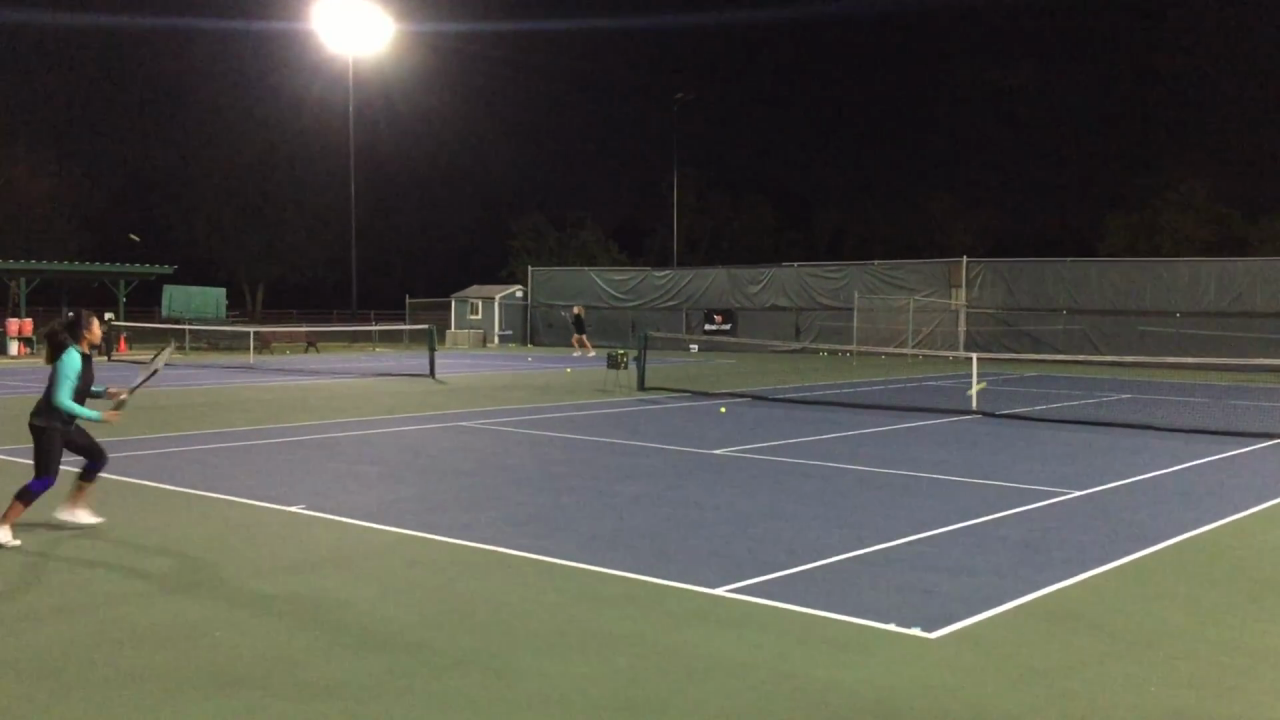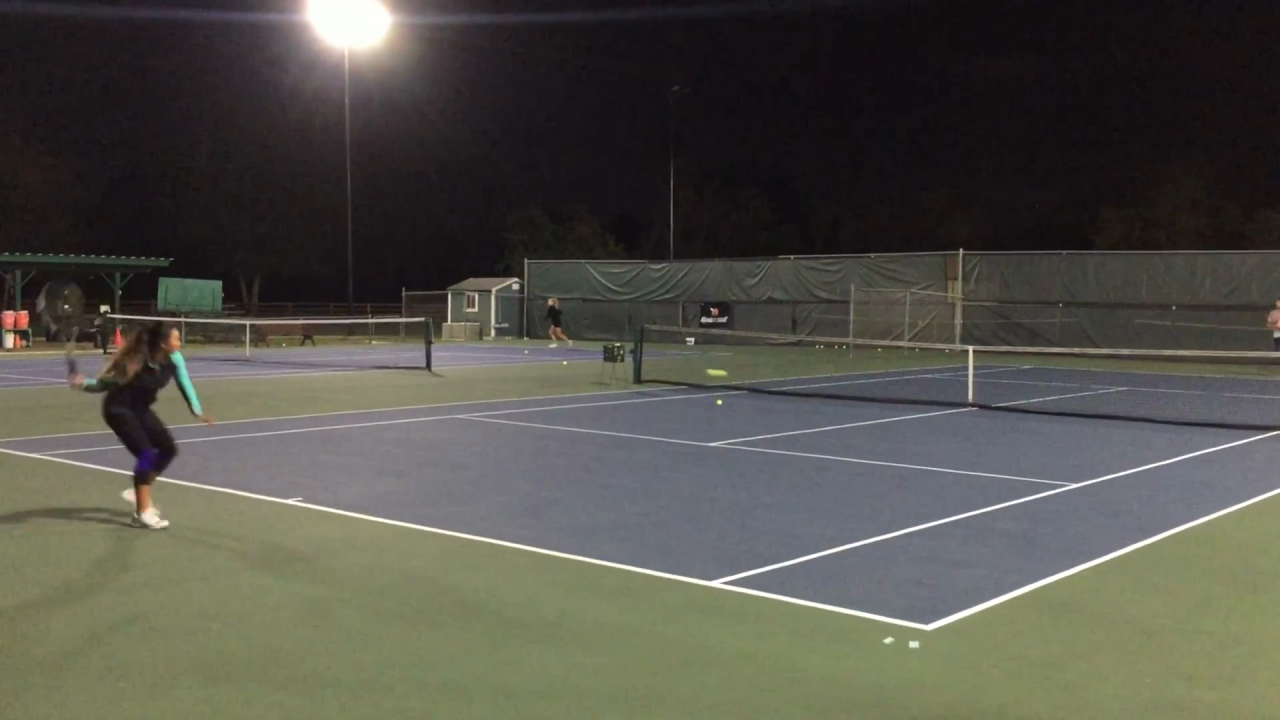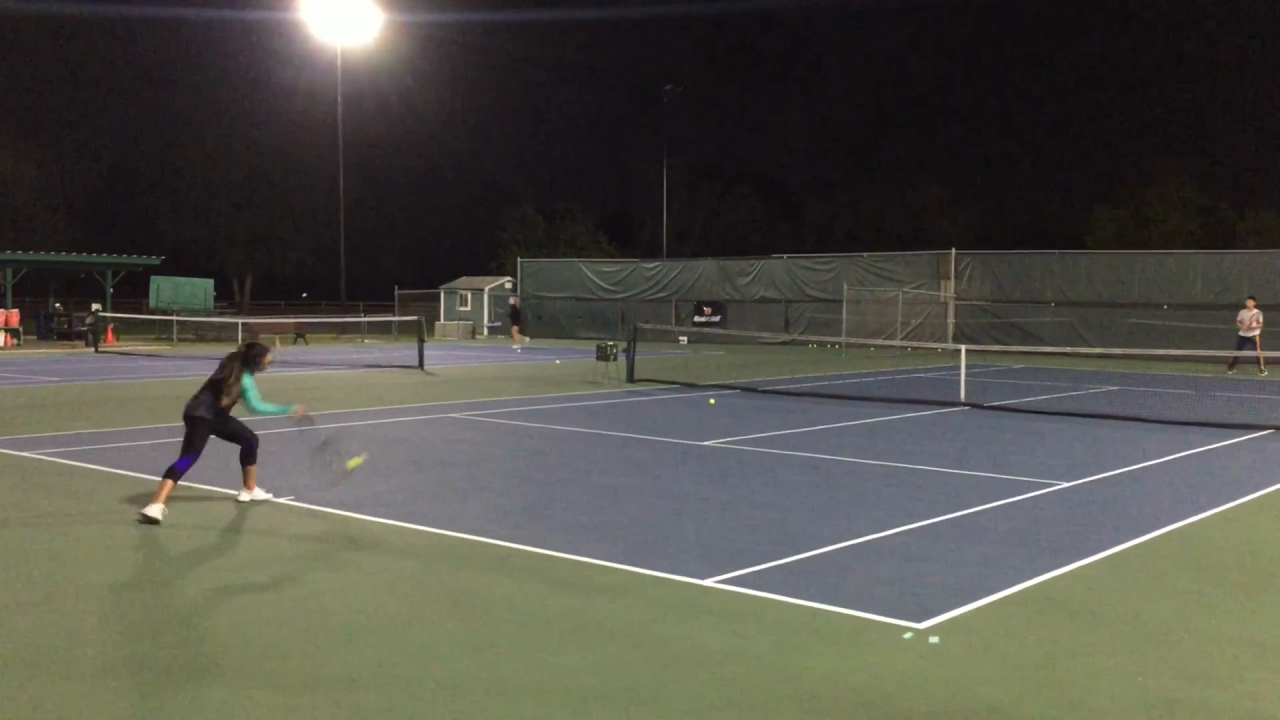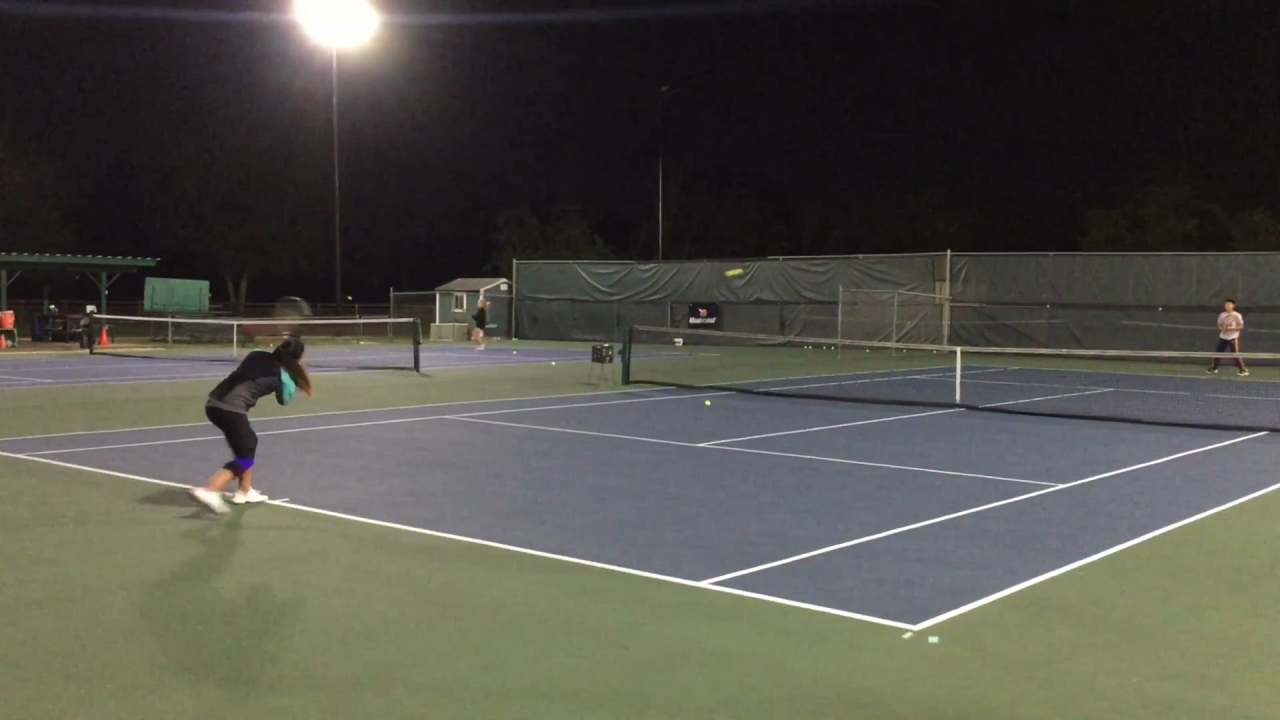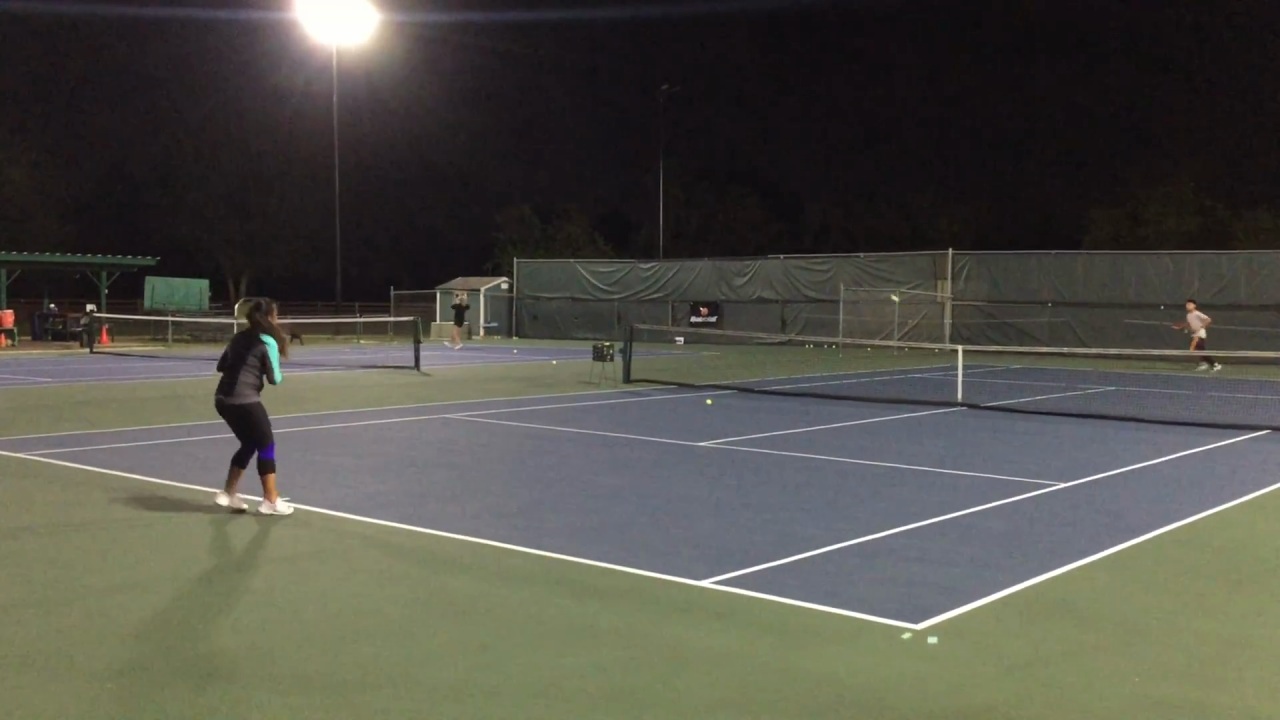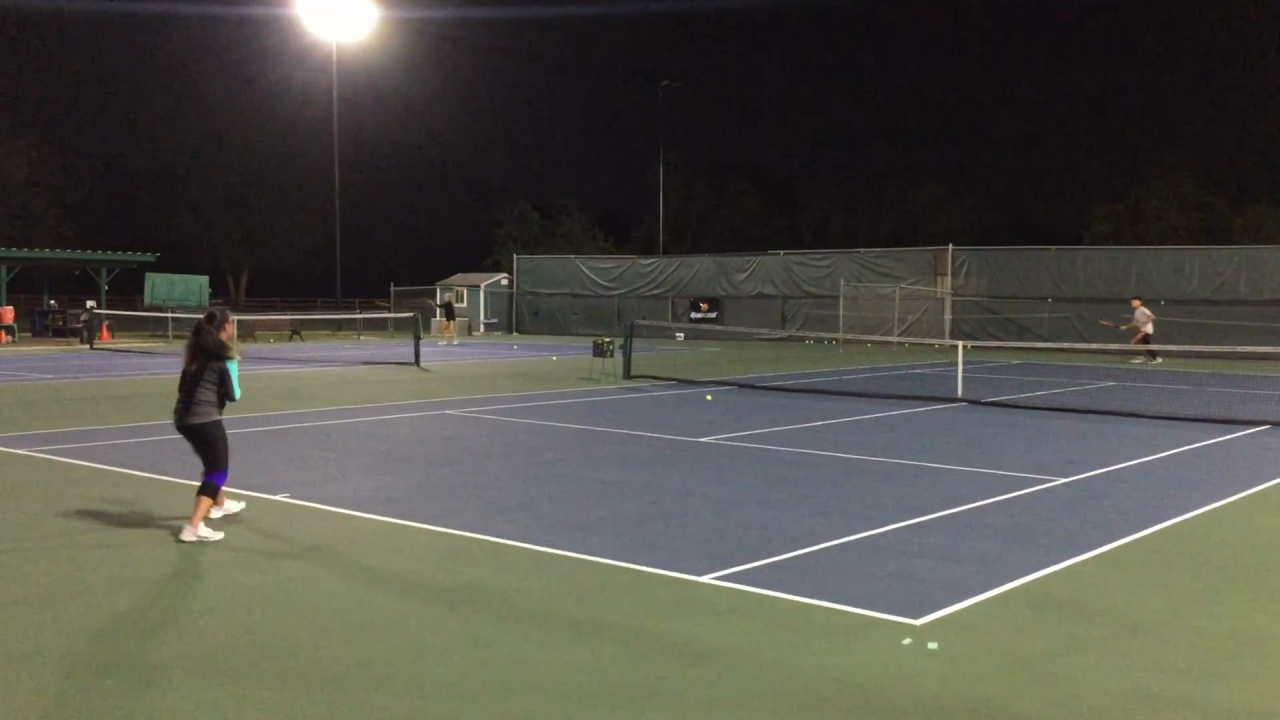
dt=0.4s
person 1, frame 1
left shoulder: (84, 356)
right shoulder: (71, 359)
right elbow: (60, 400)
left wrist: (105, 393)
right wrist: (96, 415)
left hip: (63, 423)
right hip: (47, 424)
left knee: (97, 456)
right knee: (45, 479)
left ankle: (72, 506)
person 1, frame 2
left shoulder: (174, 359)
right shoulder: (136, 361)
left elbow: (185, 384)
right elbow: (105, 383)
left wrist: (195, 408)
right wrist: (84, 384)
left hip: (140, 410)
right hip: (119, 411)
left knee: (168, 449)
right knee: (148, 455)
left ankle: (137, 493)
right ankle: (143, 512)
person 1, frame 3
left shoulder: (238, 359)
right shoulder: (244, 377)
right elbow: (255, 407)
right wrist: (288, 410)
left hip: (216, 414)
right hip: (201, 415)
left knee: (250, 440)
right knee: (187, 458)
left ankle: (249, 490)
right ankle: (154, 506)
person 1, frame 4
left shoulder: (256, 355)
right shoulder: (283, 376)
right elbow: (285, 400)
left hip: (215, 404)
right hip: (231, 409)
left knee: (249, 442)
right knee: (244, 458)
left ankle: (244, 492)
right ankle: (208, 491)
person 1, frame 5
left shoulder: (238, 339)
right shoulder: (268, 342)
left elbow: (221, 367)
right elbow: (274, 379)
right wrist: (270, 373)
left hip: (224, 399)
right hip: (245, 401)
left knee: (249, 444)
right knee: (266, 448)
left ankle: (227, 495)
right ankle: (270, 502)
person 1, frame 6
left shoulder: (196, 352)
right shoulder: (227, 357)
left elbow: (186, 384)
right elbow: (233, 396)
left hip: (183, 418)
right hip: (206, 419)
left knee: (213, 462)
right knee: (219, 470)
left ankle: (219, 504)
right ankle: (193, 527)
